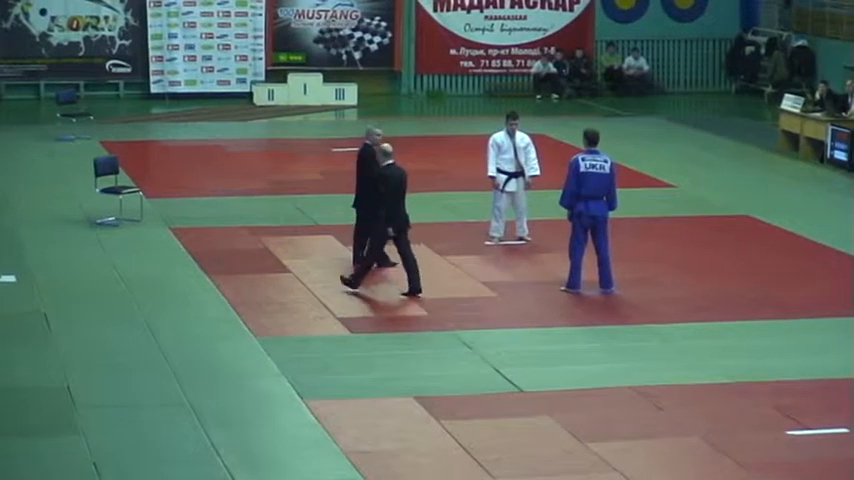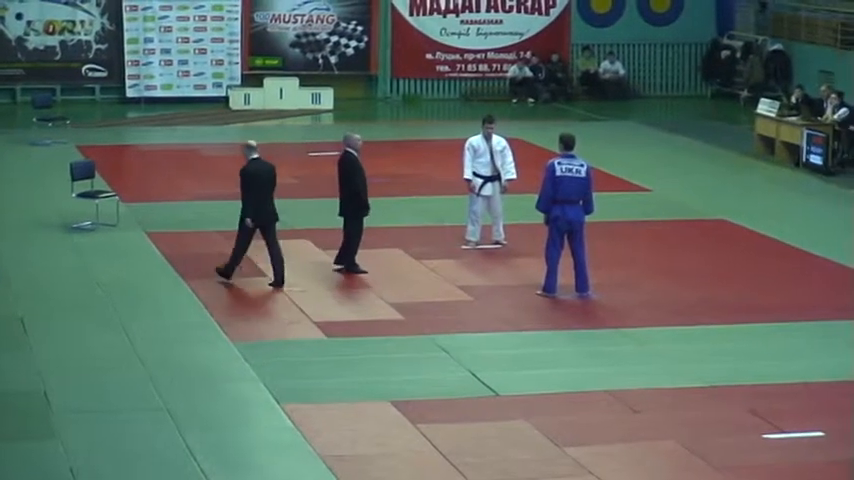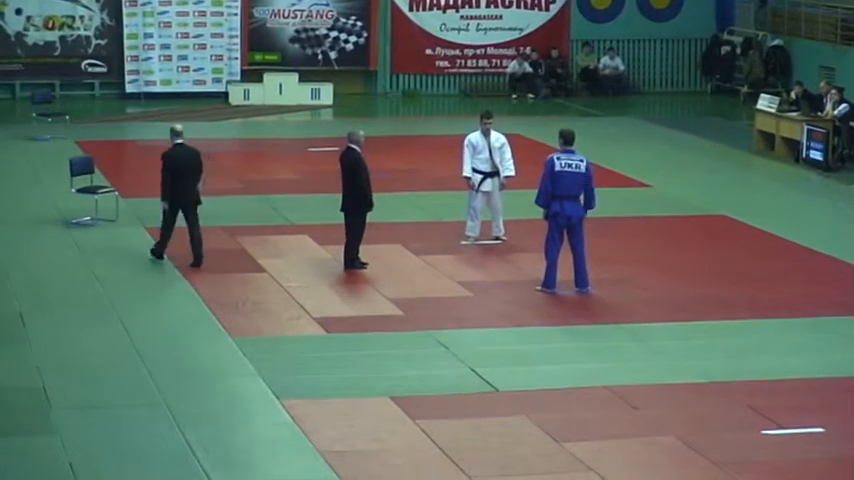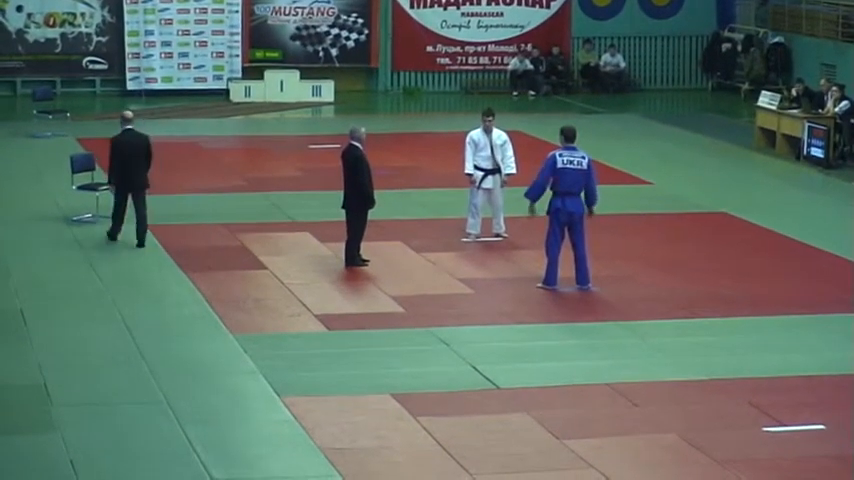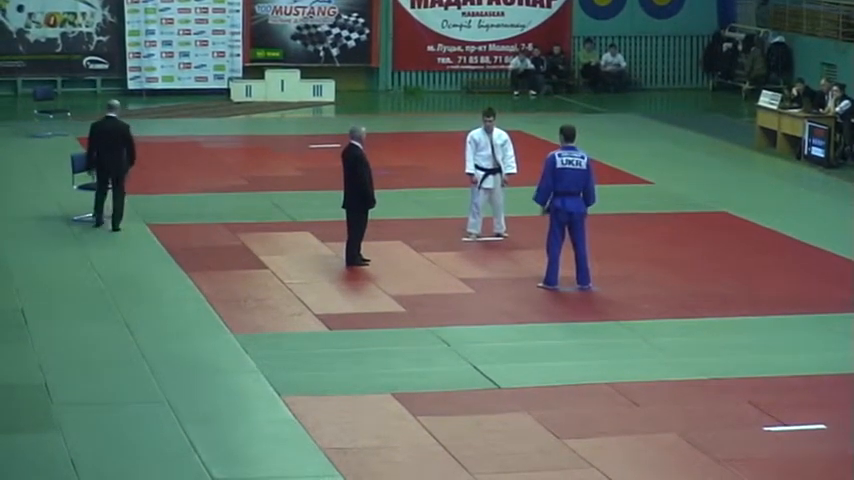
dt=1s
person 1, frame 1
left shoulder: (577, 160)
right shoulder: (608, 162)
left elbow: (570, 187)
right elbow: (611, 189)
left wrist: (569, 207)
right wrist: (609, 207)
left hip: (581, 208)
right hip: (600, 209)
left knee: (577, 247)
right knee: (602, 248)
left ankle: (574, 285)
right ankle: (607, 285)
person 1, frame 2
left shoulder: (553, 165)
right shoulder: (584, 166)
left elbow: (547, 191)
right elbow: (588, 193)
left wrist: (545, 212)
right wrist: (586, 212)
left hip: (558, 212)
right hip: (577, 213)
left knee: (553, 251)
right knee: (579, 252)
left ankle: (550, 289)
right ankle: (583, 289)
person 1, frame 3
left shoulder: (553, 160)
right shoulder: (584, 162)
left elbow: (545, 186)
right elbow: (589, 188)
left wrist: (545, 207)
right wrist: (586, 208)
left hip: (557, 208)
right hip: (576, 208)
left knee: (553, 247)
right knee: (578, 248)
left ankle: (549, 285)
right ankle: (583, 285)
person 1, frame 4
left shoulder: (554, 156)
right shoulder: (585, 158)
left elbow: (541, 181)
right elbow: (591, 186)
left wrist: (532, 202)
right wrist: (590, 205)
left hip: (559, 204)
right hip: (577, 204)
left knee: (554, 244)
right knee: (579, 244)
left ankle: (550, 282)
right ankle: (583, 282)
person 1, frame 5
left shoulder: (554, 157)
right shoulder: (584, 158)
left elbow: (546, 183)
right elbow: (589, 185)
left wrist: (543, 203)
right wrist: (587, 205)
left hip: (559, 204)
right hip: (577, 204)
left knee: (554, 244)
right knee: (580, 244)
left ankle: (551, 281)
right ankle: (584, 281)
person 2, frame 1
left shoulder: (383, 174)
right shoulder: (401, 172)
left elbow: (385, 201)
left wrist: (387, 225)
left hip: (387, 222)
right hip: (401, 220)
left knee: (373, 252)
right knee: (406, 253)
left ankle: (355, 280)
right ankle: (415, 287)
person 2, frame 2
left shoulder: (246, 170)
right shoulder: (270, 167)
left elbow: (246, 195)
left wrist: (248, 216)
left hip: (252, 214)
right hip: (268, 213)
left knee: (241, 244)
right knee: (273, 245)
left ankle: (227, 272)
right ankle: (279, 278)
person 2, frame 3
left shoulder: (168, 155)
right shoulder: (194, 153)
left elbow: (165, 179)
right elbow: (199, 173)
left wrist: (164, 200)
left hip: (173, 197)
right hip: (191, 197)
left knee: (167, 225)
right knee: (194, 227)
left ankle: (158, 251)
right ankle: (197, 257)
person 2, frame 4
left shoulder: (116, 140)
right shoulder: (144, 138)
left elbow: (113, 163)
right elbow: (148, 159)
left wrist: (111, 182)
left hip: (122, 181)
right hip: (139, 180)
left knee: (119, 206)
right knee: (141, 208)
left ankle: (114, 233)
right ankle: (141, 238)
person 2, frame 5
left shoulder: (95, 126)
right shoulder: (123, 126)
left elbow: (91, 148)
right elbow: (130, 146)
left wrist: (90, 165)
right wrist: (131, 162)
left hip: (101, 166)
right hip: (118, 166)
left knee: (100, 192)
right knee: (118, 195)
left ankle: (98, 219)
right ankle: (116, 222)
person 3, frame 1
left shoulder: (364, 150)
right shoulder: (369, 152)
right elbow: (373, 177)
left wrist: (379, 194)
right wrist: (381, 195)
left hip: (364, 197)
right hip: (370, 197)
left knee: (363, 228)
left ankle: (358, 257)
right ankle: (381, 259)
person 3, frame 2
left shoulder: (345, 158)
right shoulder: (351, 160)
right elbow: (357, 186)
right wrist: (365, 204)
left hip: (348, 203)
right hip: (354, 204)
left knee: (351, 233)
right knee: (354, 234)
left ankle: (343, 260)
right ankle: (350, 265)
person 3, frame 3
left shoulder: (346, 154)
right shoulder: (356, 157)
right elbow: (361, 182)
right wrist: (368, 201)
left hip: (350, 199)
right hip: (357, 201)
left knee: (353, 231)
right knee: (355, 231)
left ankle: (353, 258)
right ankle: (350, 261)
person 3, frame 4
left shoulder: (348, 151)
right shoulder: (357, 154)
right elbow: (363, 179)
right wrist: (370, 198)
left hip: (351, 196)
right hip: (358, 198)
left knee: (355, 228)
right knee: (356, 228)
left ankle: (354, 255)
right ankle: (352, 258)
person 3, frame 5
left shoulder: (348, 150)
right shoulder: (357, 154)
right elbow: (363, 179)
right wrist: (370, 198)
left hip: (352, 196)
right hip: (359, 198)
left knee: (356, 227)
right knee: (357, 228)
left ankle: (355, 254)
right ankle: (352, 258)
person 4, frame 1
left shoulder: (524, 138)
right shoulder: (496, 138)
left elbow: (531, 157)
right elbow: (492, 158)
left wrist: (530, 176)
right wrist: (493, 177)
left hip: (519, 177)
right hip: (502, 177)
left knee: (521, 207)
right knee: (499, 207)
left ankle: (522, 233)
right ankle: (496, 234)
person 4, frame 2
left shoulder: (501, 142)
right shoulder: (472, 142)
left elbow: (508, 161)
right elbow: (468, 162)
left wrist: (506, 179)
right wrist: (469, 181)
left hip: (495, 181)
right hip: (479, 181)
left knee: (497, 211)
right knee: (475, 211)
left ankle: (498, 237)
right ankle: (472, 238)
person 4, frame 3
left shoulder: (500, 138)
right shoulder: (471, 139)
left elbow: (506, 158)
right elbow: (467, 159)
left wrist: (505, 176)
right wrist: (468, 178)
left hip: (495, 177)
right hip: (478, 177)
left knee: (497, 207)
right knee: (475, 207)
left ankle: (498, 233)
right ankle: (472, 234)
person 4, frame 4
left shoulder: (502, 136)
right shoulder: (473, 136)
left elbow: (508, 156)
right elbow: (469, 156)
left wrist: (506, 174)
right wrist: (470, 174)
left hip: (496, 175)
right hip: (479, 174)
left knee: (497, 204)
right knee: (475, 204)
left ankle: (499, 230)
right ankle: (473, 231)
person 4, frame 5
left shoulder: (502, 135)
right shoulder: (474, 135)
left elbow: (508, 155)
right elbow: (470, 156)
left wrist: (507, 174)
right wrist: (472, 174)
left hip: (497, 174)
right hip: (480, 174)
left knee: (498, 204)
right knee: (476, 203)
left ankle: (499, 230)
right ankle: (473, 231)
